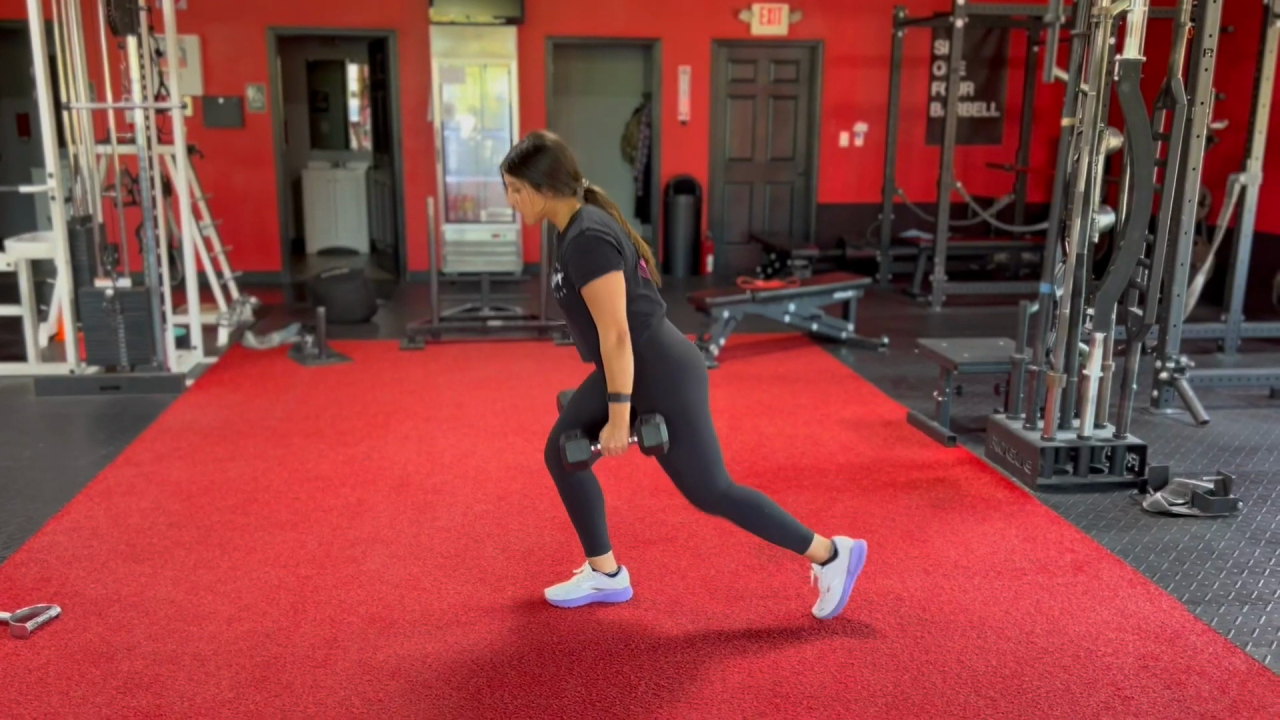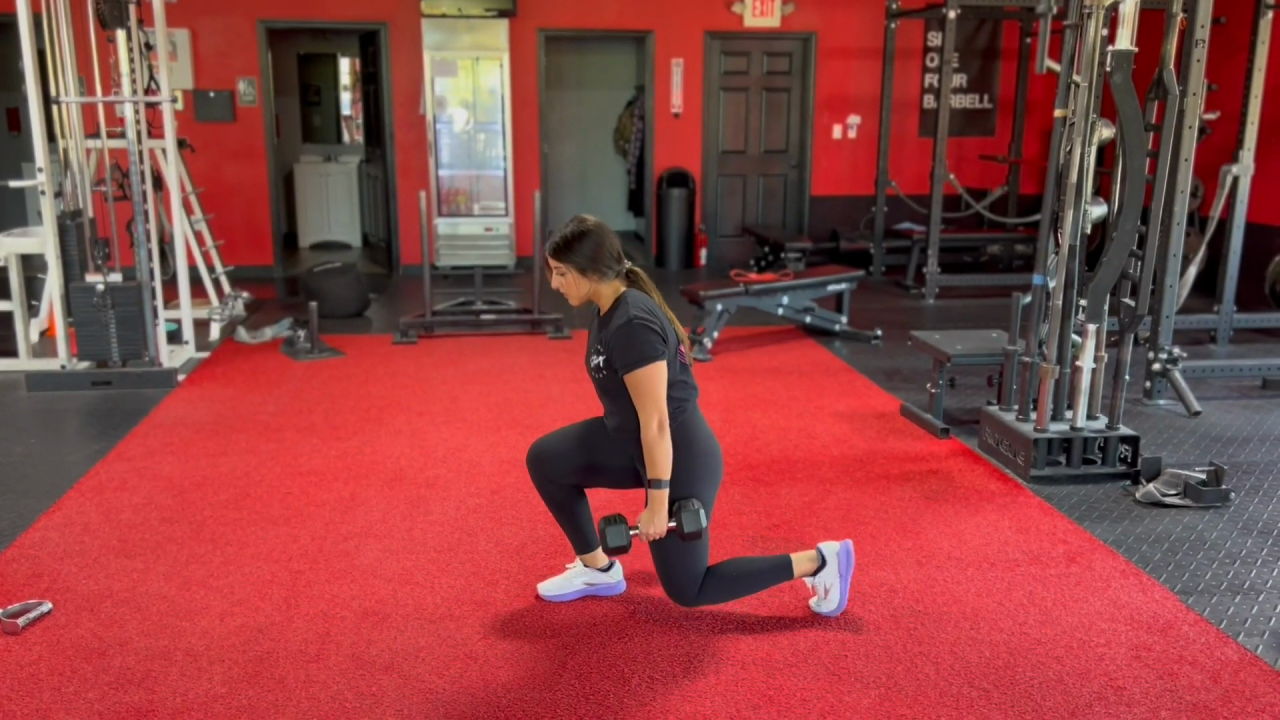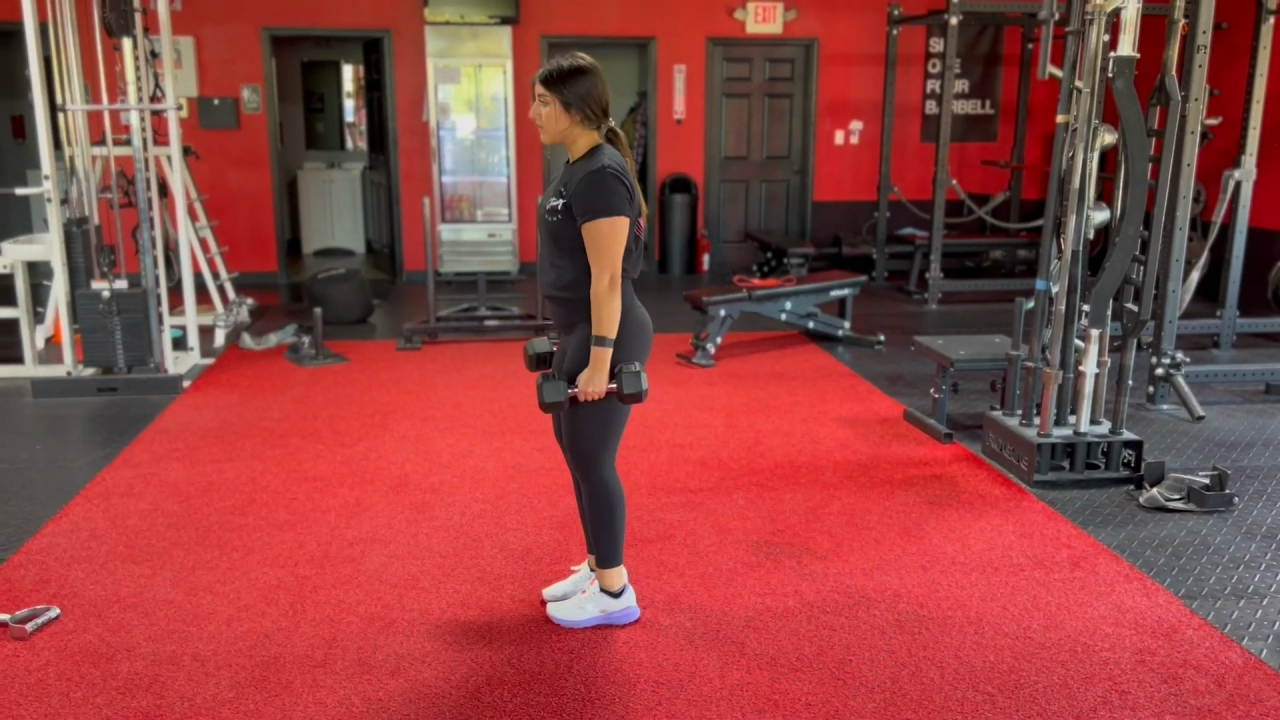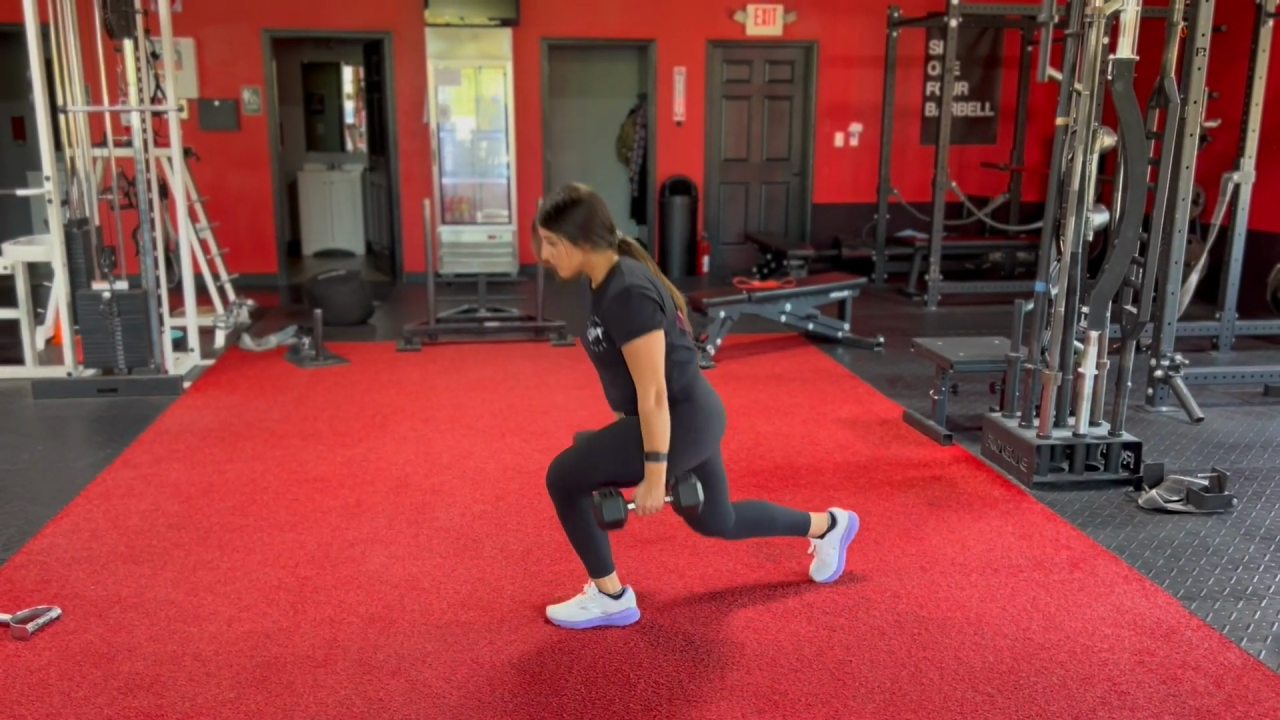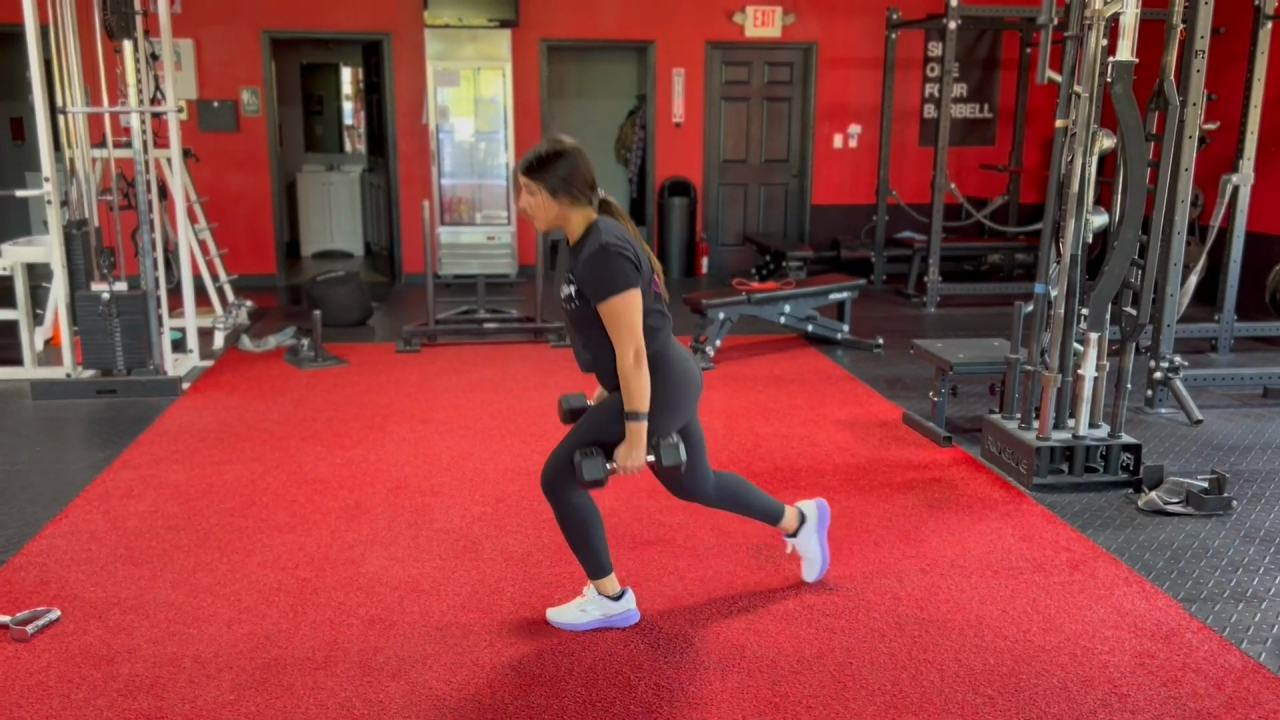
dt=1s
person 1, frame 1
left shoulder: (587, 239)
right shoulder: (579, 228)
left elbow: (616, 334)
left wrist: (618, 417)
right wrist: (606, 396)
left hip: (661, 373)
right hip: (633, 368)
left knee: (708, 490)
right knee: (562, 455)
left ankle: (833, 554)
right ankle: (605, 575)
person 1, frame 2
left shoulder: (632, 325)
right shoulder: (612, 310)
left elbow: (657, 422)
left wrist: (657, 503)
right wrist: (610, 457)
left hip: (680, 456)
left knee: (686, 588)
right knee: (545, 460)
left ankle: (823, 562)
right ankle: (598, 569)
person 1, frame 3
left shoulder: (600, 176)
right shoulder: (580, 166)
left elbow: (607, 279)
left wrist: (599, 362)
left hip: (606, 336)
right hip: (582, 332)
left knee: (591, 459)
right knee: (577, 452)
left ankle: (614, 594)
right ankle: (598, 569)
person 1, frame 4
left shoulder: (627, 295)
right shoulder: (605, 281)
left elbow: (653, 393)
left wrist: (654, 473)
right wrist: (625, 425)
left hip: (683, 421)
right hip: (690, 415)
left knee: (566, 477)
right knee: (716, 519)
left ankle: (610, 597)
right ankle: (829, 525)
person 1, frame 5
left shoulder: (604, 252)
right shoulder: (586, 239)
left elbow: (632, 353)
left wrist: (634, 439)
right wrist: (608, 391)
left hip: (657, 393)
right hip: (668, 382)
left knee: (561, 478)
right knee: (694, 483)
left ankle: (610, 598)
right ankle: (800, 521)
